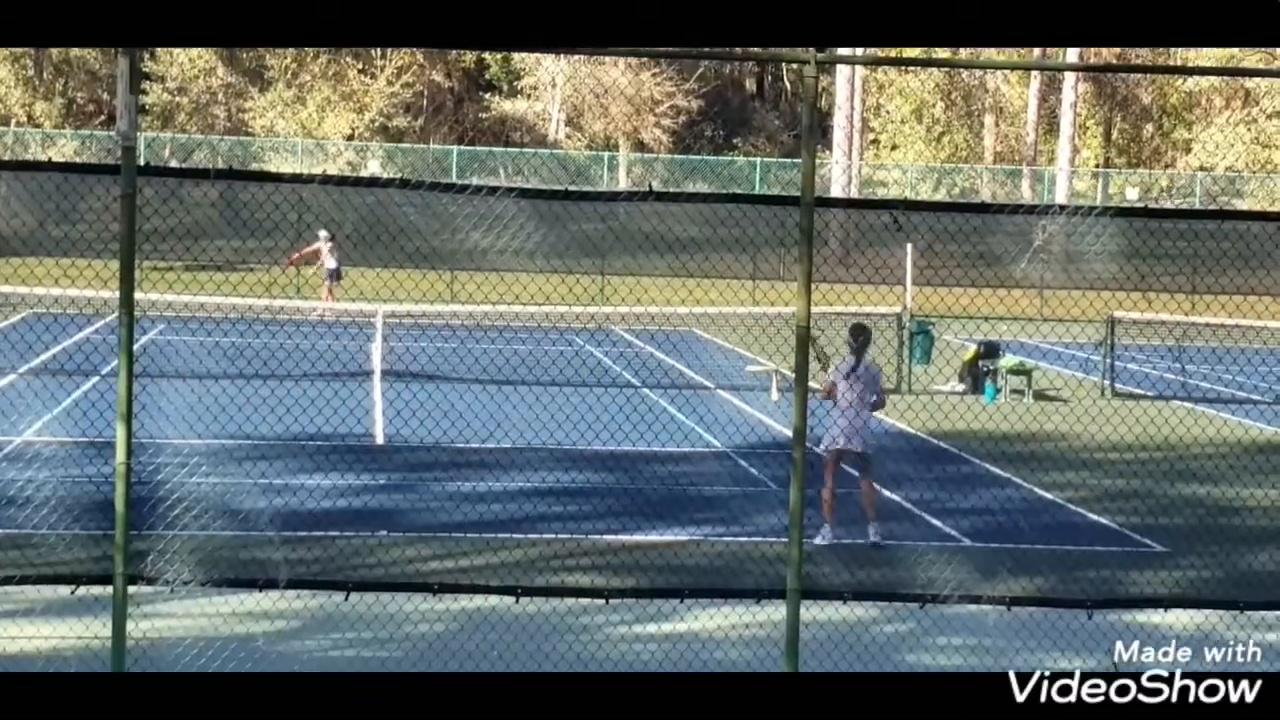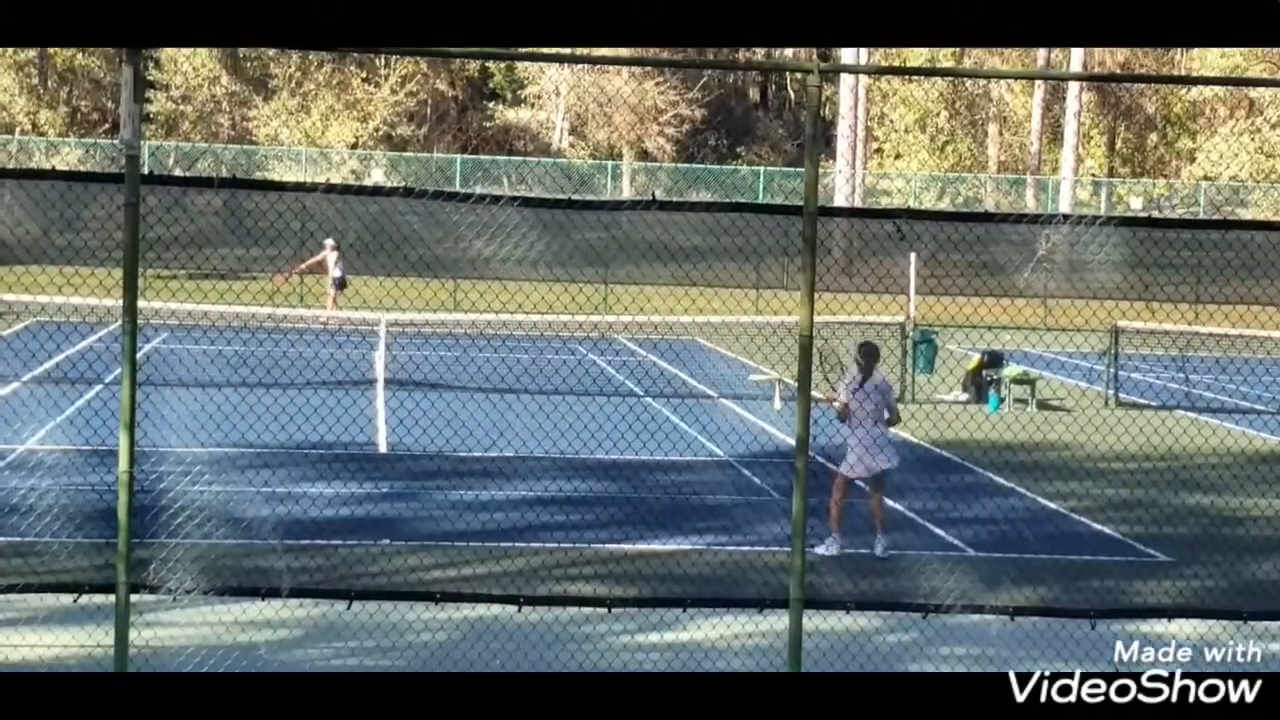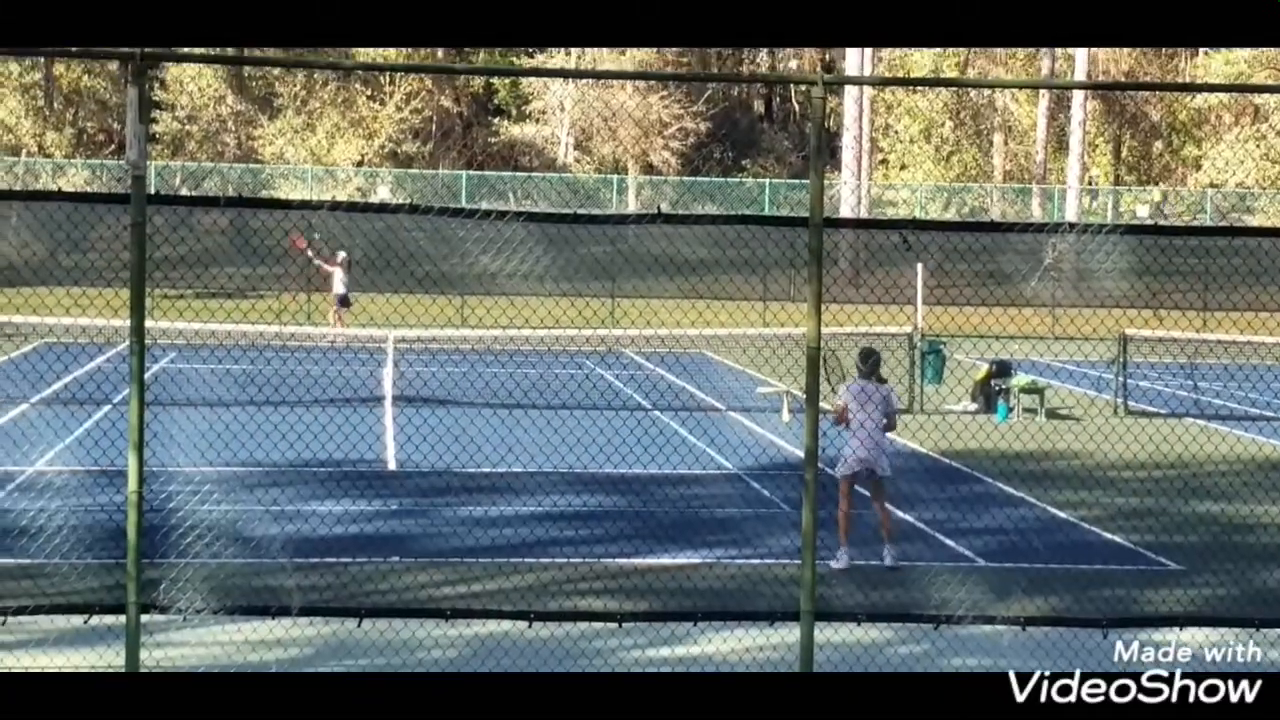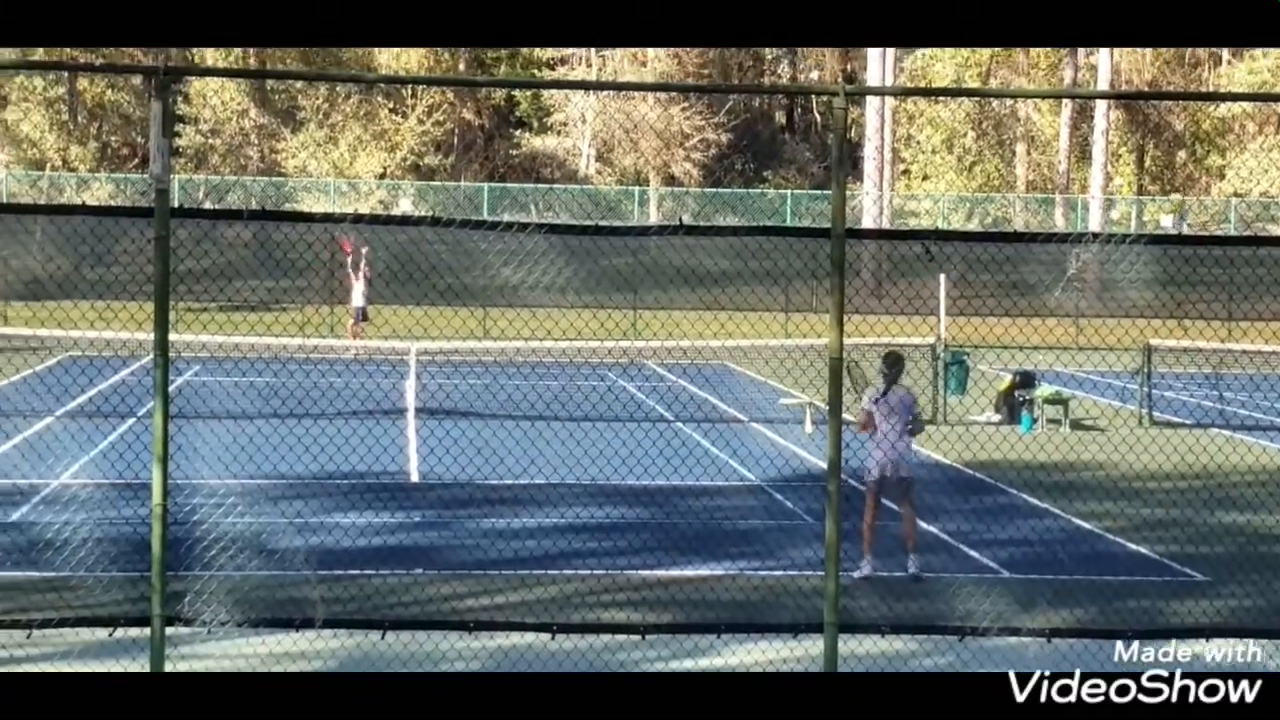
dt=0.3s
person 1, frame 1
left shoulder: (840, 366)
right shoulder: (873, 368)
left elbow: (827, 394)
right elbow: (881, 402)
left wrist: (831, 390)
left hip: (839, 427)
right hip: (861, 427)
left knee: (829, 479)
right knee: (866, 479)
left ankle: (828, 530)
right ankle: (873, 527)
person 1, frame 2
left shoulder: (849, 385)
right shoulder: (884, 385)
left elbow: (842, 416)
right elbow: (895, 418)
left wrist: (835, 403)
left hip: (858, 446)
right hip: (881, 446)
left knee: (838, 491)
right knee: (876, 494)
left ankle: (834, 540)
right ankle: (880, 541)
person 1, frame 3
left shoulder: (848, 389)
right shoulder: (886, 391)
left elbow: (839, 420)
right elbow: (892, 424)
left wrist: (838, 414)
left hip: (854, 449)
right hip: (878, 449)
left knee: (845, 501)
right knee: (878, 502)
left ankle: (843, 553)
right ankle: (888, 550)
person 1, frame 4
left shoulder: (872, 393)
right shoulder: (908, 394)
left elbow: (863, 425)
right elbow: (918, 425)
left wrist: (861, 416)
left hip: (879, 455)
right hip: (902, 454)
left knee: (870, 511)
right knee: (907, 508)
left ankle: (867, 562)
right ankle: (912, 559)
